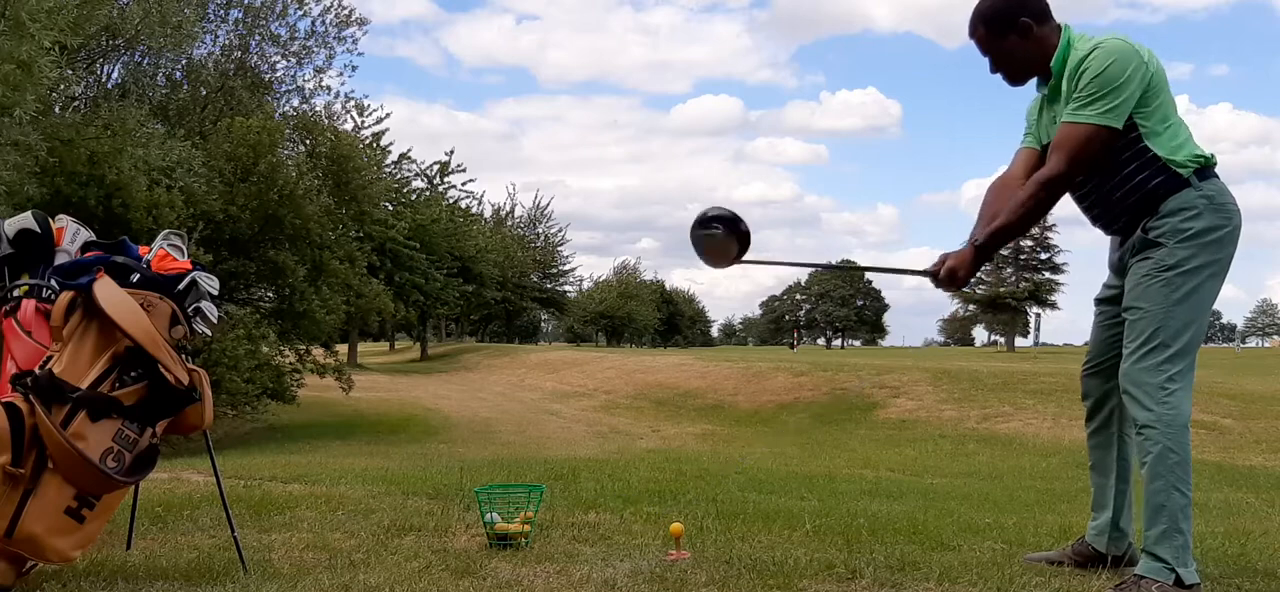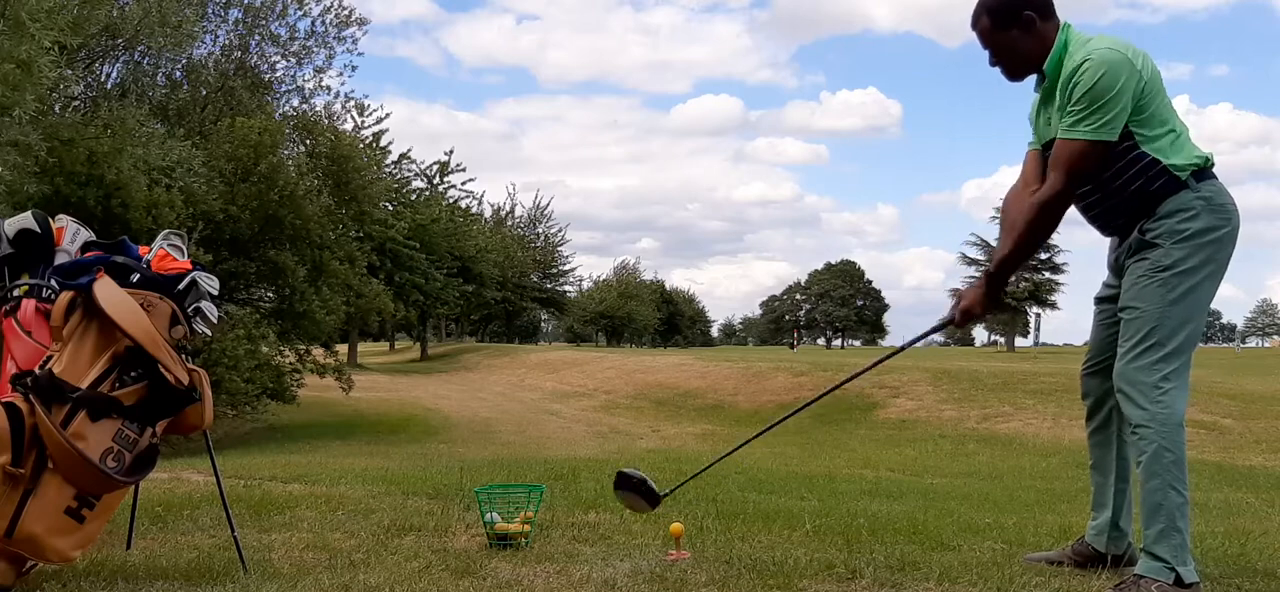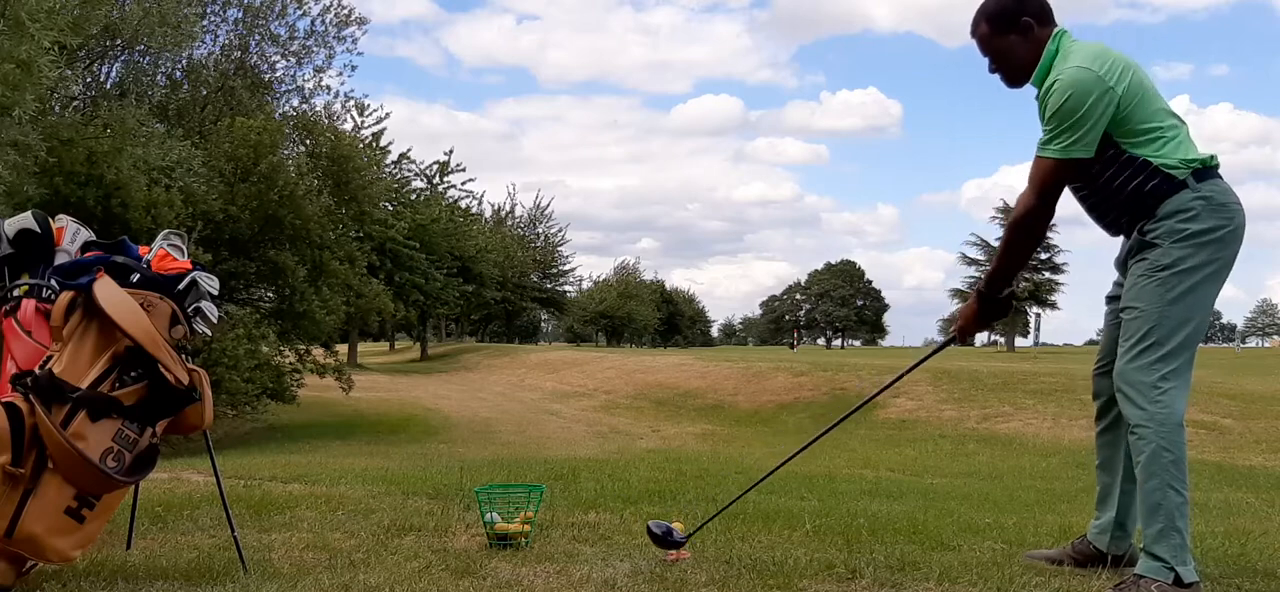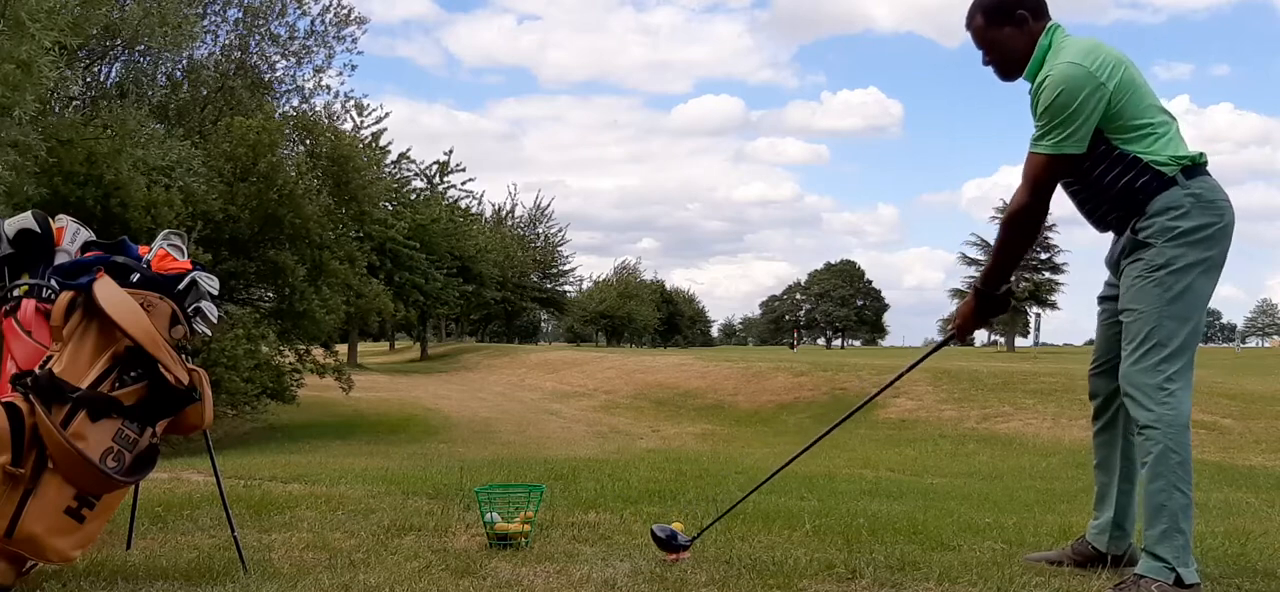
dt=0.5s
person 1, frame 1
left shoulder: (1105, 57)
right shoulder: (1049, 95)
left elbow: (1058, 176)
right elbow: (1014, 180)
left wrist: (978, 254)
right wrist: (973, 246)
left hip: (1186, 220)
right hip: (1139, 233)
left knee: (1148, 382)
right knee: (1103, 380)
right ankle: (1108, 539)
person 1, frame 2
left shoulder: (1098, 65)
right shoulder: (1049, 90)
left elbow: (1059, 191)
right elbow: (1027, 188)
left wrist: (994, 279)
right wrist: (997, 270)
left hip: (1185, 221)
right hip: (1141, 232)
left knee: (1144, 382)
right knee: (1102, 379)
right ankle: (1108, 538)
person 1, frame 3
left shoulder: (1078, 78)
right shoulder: (1066, 78)
left elbow: (1037, 208)
right elbow: (1036, 199)
left wrist: (986, 295)
right wrist: (1002, 285)
left hip: (1189, 220)
right hip: (1156, 230)
left knee: (1144, 383)
right knee: (1113, 381)
right ankle: (1110, 538)
person 1, frame 4
left shoulder: (1070, 73)
right shoulder: (1061, 70)
left elbow: (1031, 203)
right elbow: (1033, 197)
left wrist: (983, 292)
right wrist: (999, 282)
left hip: (1178, 219)
right hip: (1146, 228)
left knee: (1151, 384)
right knee: (1111, 381)
right ankle: (1109, 539)
